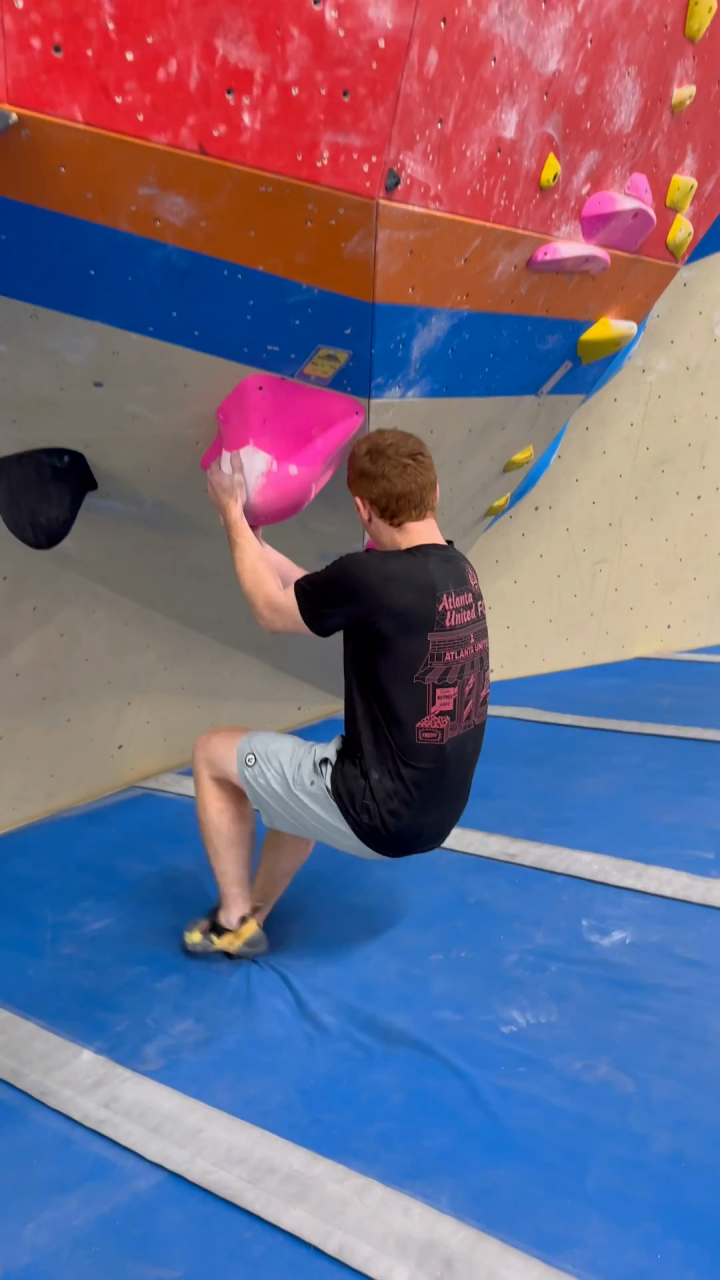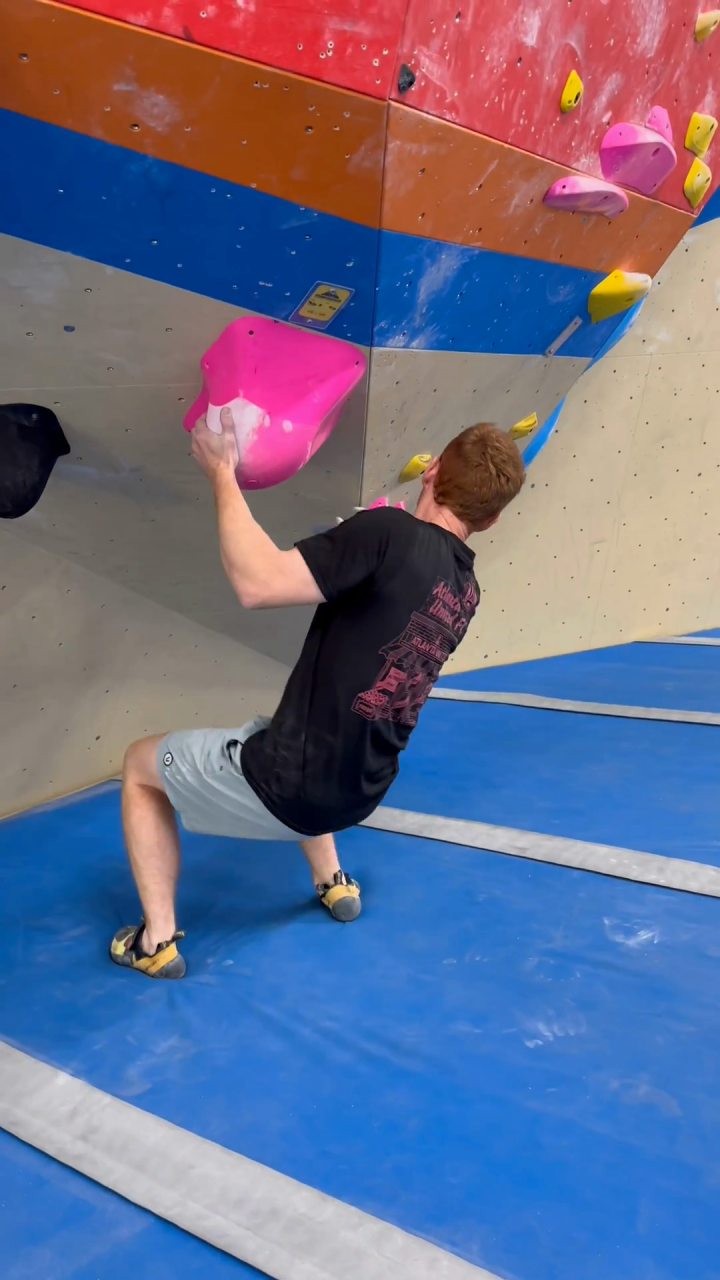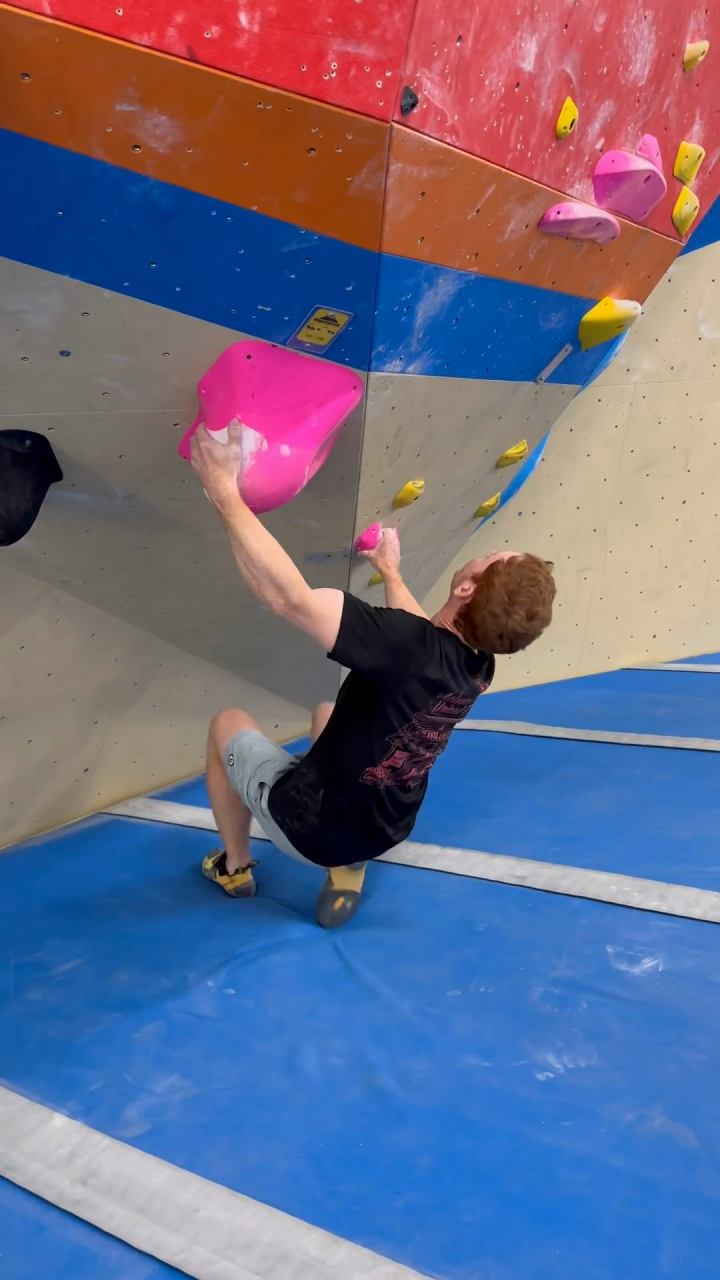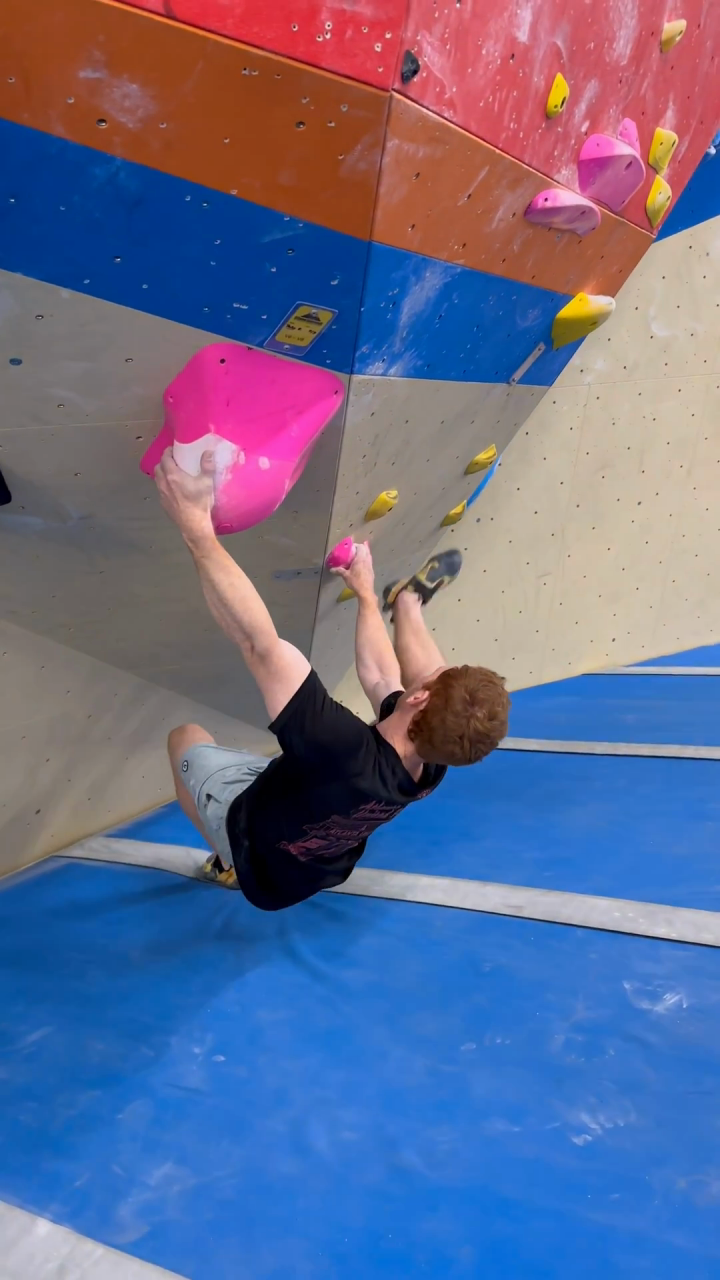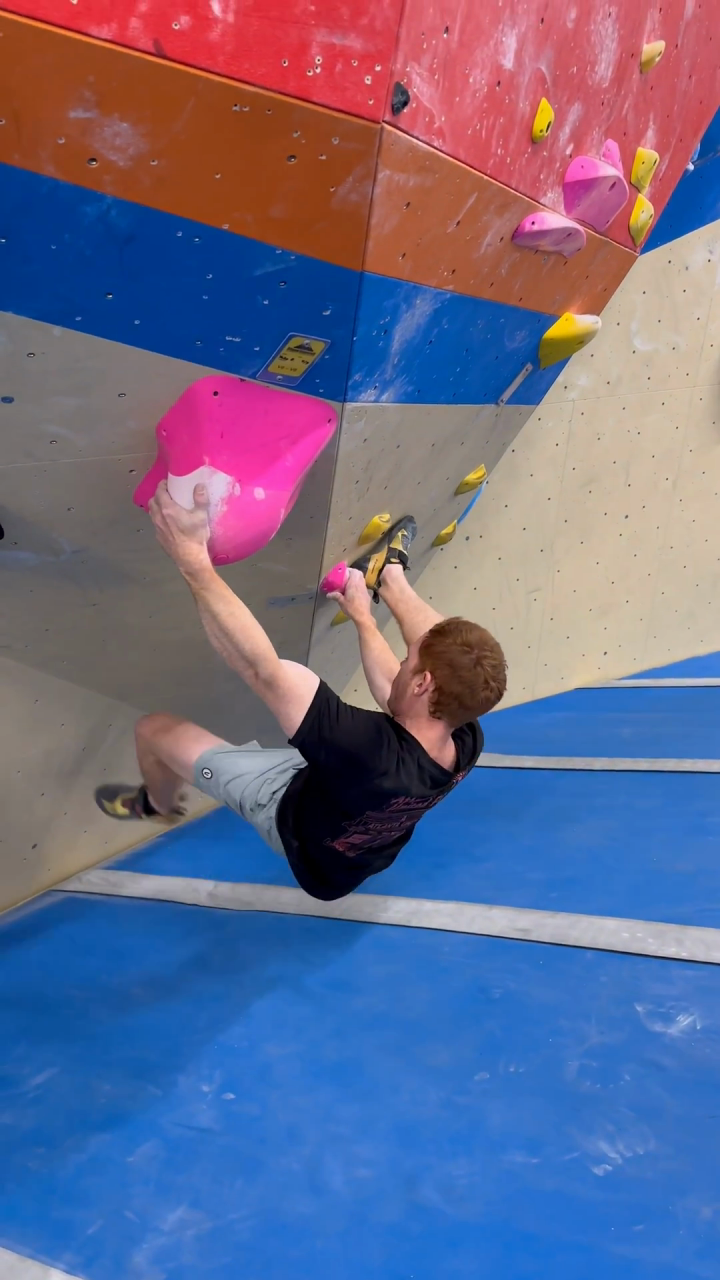
dt=1s
person 1, frame 1
left shoulder: (371, 578)
right shoulder: (458, 572)
left elbow: (272, 610)
left wrist: (232, 512)
right wrist: (255, 543)
left hip: (382, 814)
right hip: (435, 804)
left knee: (214, 753)
right knee: (299, 773)
left ankle: (233, 920)
right ankle: (253, 913)
person 1, frame 2
left shoulder: (389, 532)
right shoulder: (466, 589)
left elbow: (256, 583)
left wrist: (222, 474)
left hip: (288, 784)
right hip: (358, 793)
left knee: (142, 764)
left ankle: (158, 941)
right ankle: (334, 882)
person 1, frame 3
left shoulder: (403, 643)
right shoulder: (479, 668)
left elbow: (290, 597)
left wrist: (225, 492)
right wrist: (390, 573)
left hip: (310, 828)
right hip: (383, 830)
left knee: (227, 725)
right knee: (328, 713)
left ankle: (235, 866)
right ankle: (346, 870)
person 1, frame 4
left shoulder: (341, 749)
right shoulder: (432, 767)
left elbow: (260, 644)
right elbow: (378, 677)
left wrist: (197, 530)
right wrist: (365, 593)
left hip: (258, 857)
left knee: (186, 738)
left ankle: (226, 865)
right ankle: (408, 601)
person 1, frame 5
left shoulder: (363, 749)
right shoulder: (466, 744)
left elbow: (264, 667)
right elbow: (396, 693)
left wrist: (191, 558)
right wrist: (362, 617)
left hip: (292, 816)
left knee: (156, 730)
right knee: (458, 649)
left ankle: (155, 801)
right ankle: (388, 573)
